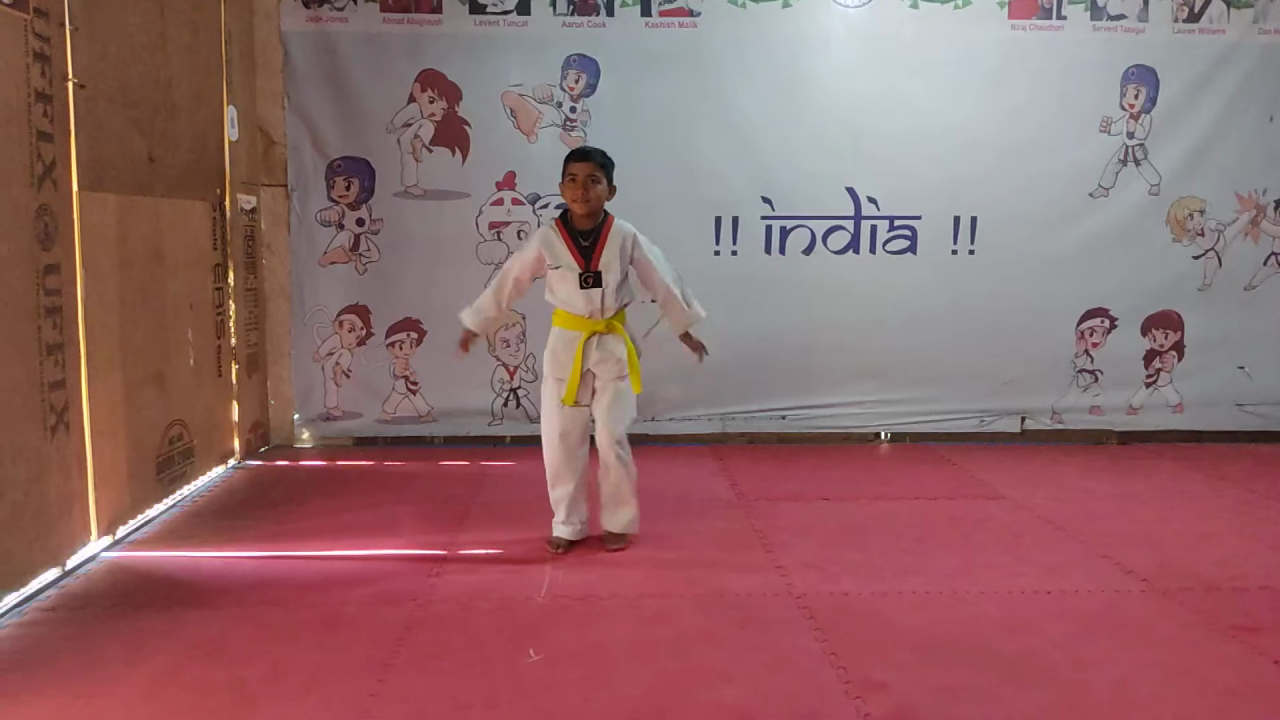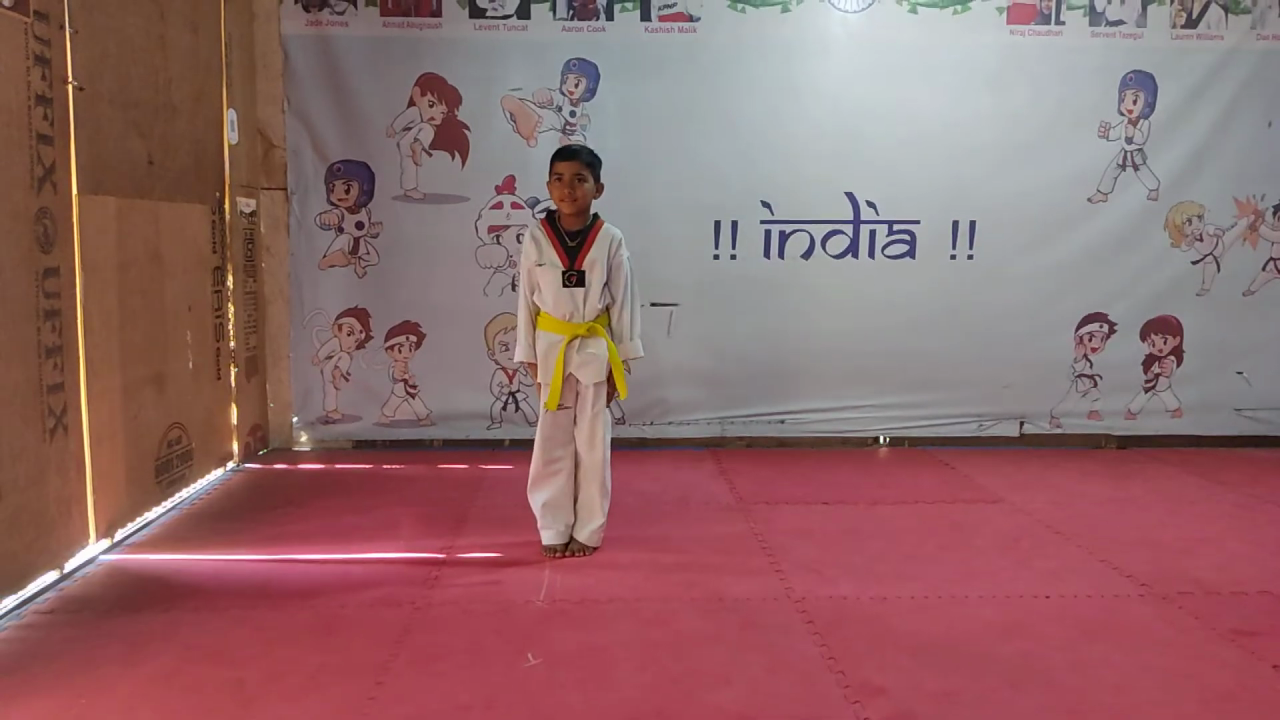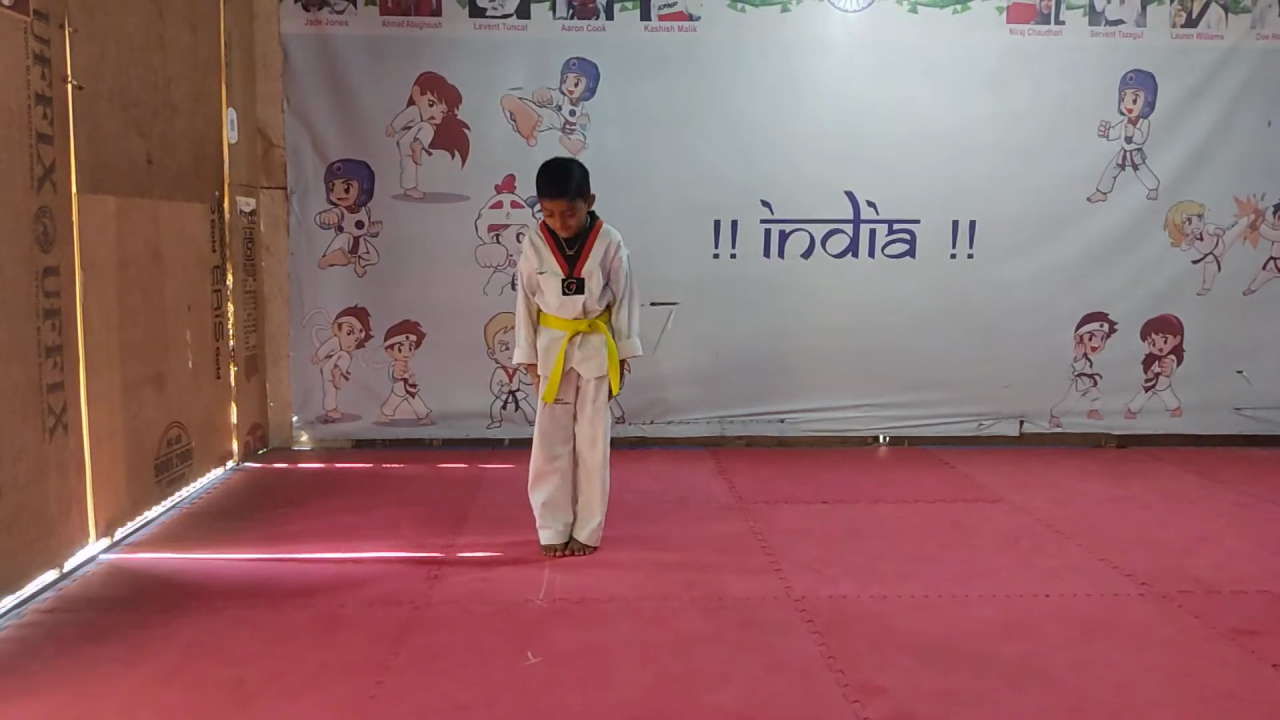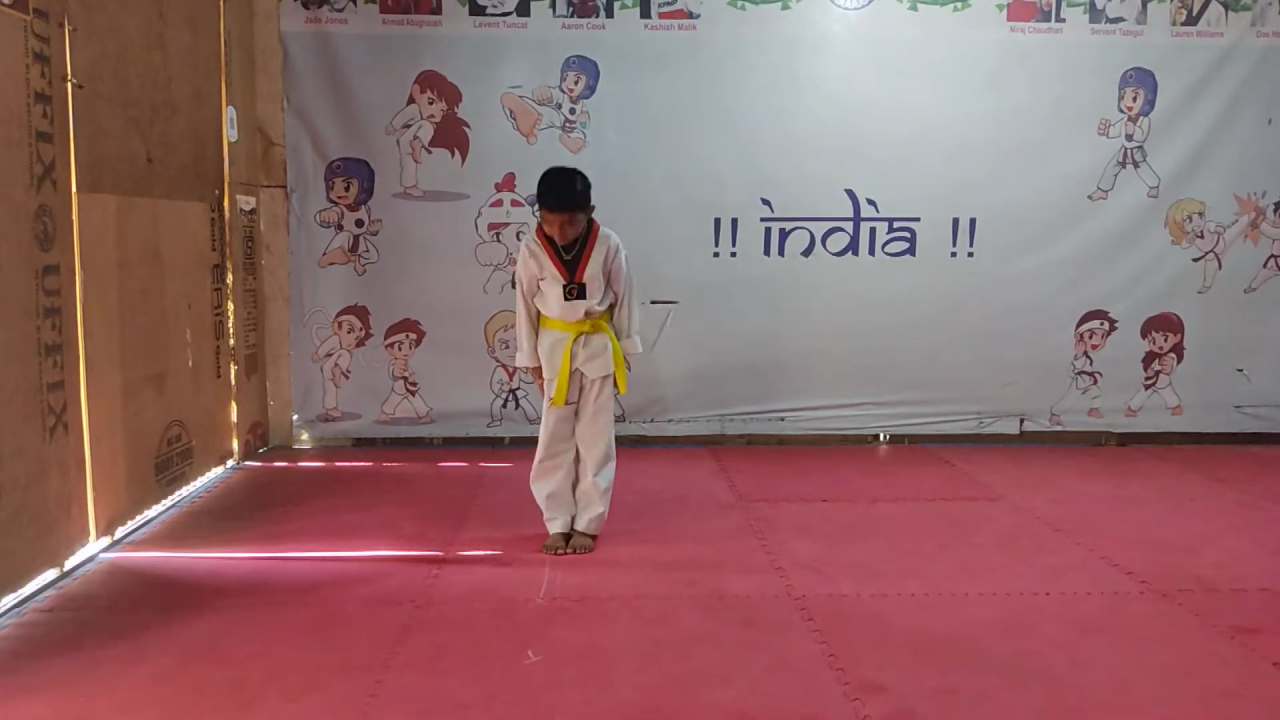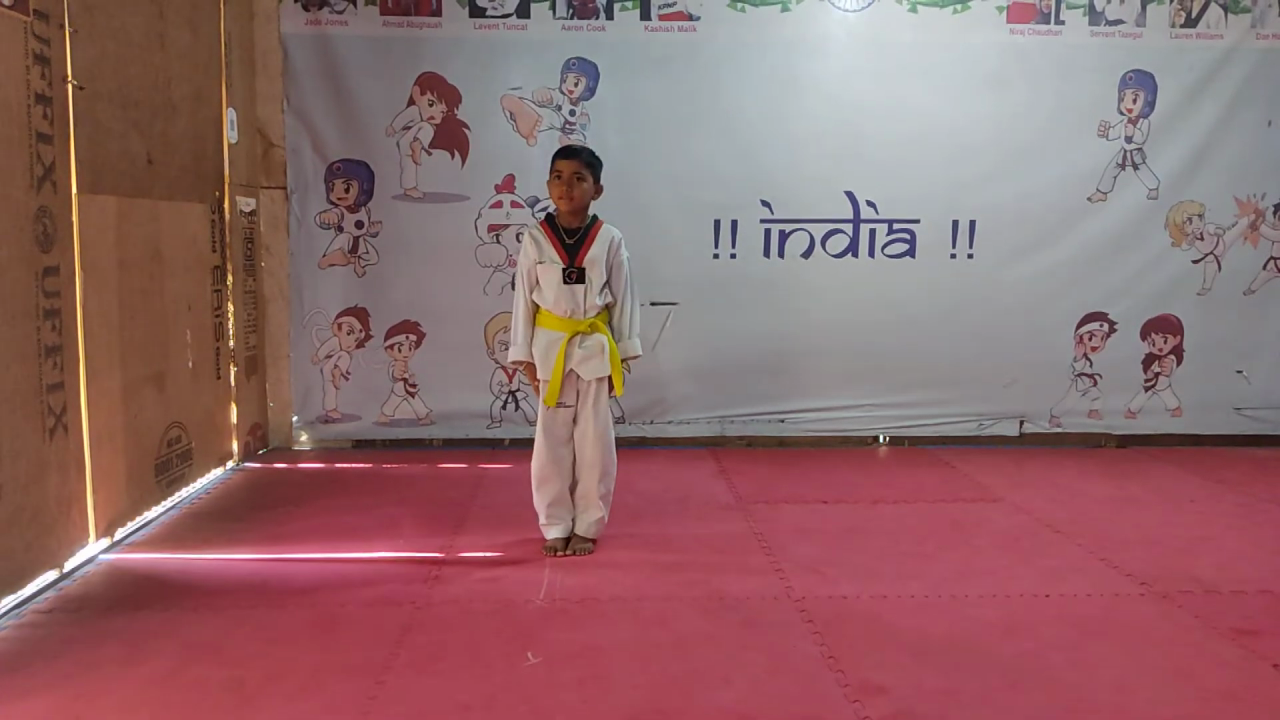
dt=0.5s
person 1, frame 1
left shoulder: (626, 237)
right shoulder: (546, 240)
left elbow: (661, 279)
right elbow: (509, 280)
left wrist: (685, 327)
right wrist: (475, 324)
left hip: (611, 346)
right hip: (565, 345)
left knee: (612, 439)
right knee: (560, 440)
left ankle: (617, 521)
right ankle: (567, 524)
person 1, frame 2
left shoulder: (611, 240)
right shoulder: (536, 239)
left elbow: (624, 302)
right elbow: (527, 302)
left wrist: (621, 360)
right wrist: (531, 358)
left hip: (595, 351)
right hip: (552, 349)
left knee: (593, 444)
right knee: (552, 445)
left ankle: (587, 532)
right ankle: (555, 531)
person 1, frame 3
left shoulder: (610, 243)
right shoulder: (533, 247)
left elbow: (624, 304)
right elbow: (526, 307)
left wrist: (618, 361)
right wrist: (531, 360)
left hip: (596, 348)
right hip: (551, 347)
left knee: (592, 441)
right knee: (550, 441)
left ankle: (586, 531)
right ankle: (554, 531)
person 1, frame 4
left shoulder: (609, 246)
right shoulder: (531, 252)
left elbow: (624, 300)
right elbow: (526, 307)
left wrist: (622, 355)
right wrist: (533, 362)
left hip: (599, 347)
right hip: (555, 347)
left knee: (595, 437)
right knee: (554, 437)
left ankle: (587, 523)
right ankle: (557, 523)
person 1, frame 5
left shoulder: (610, 240)
right shoulder: (536, 240)
left elbow: (624, 299)
right elbow: (524, 298)
left wrist: (622, 355)
right wrist: (526, 357)
left hip: (595, 347)
right hip: (551, 346)
left knee: (594, 441)
right knee: (552, 441)
left ankle: (587, 527)
right ankle: (556, 527)
